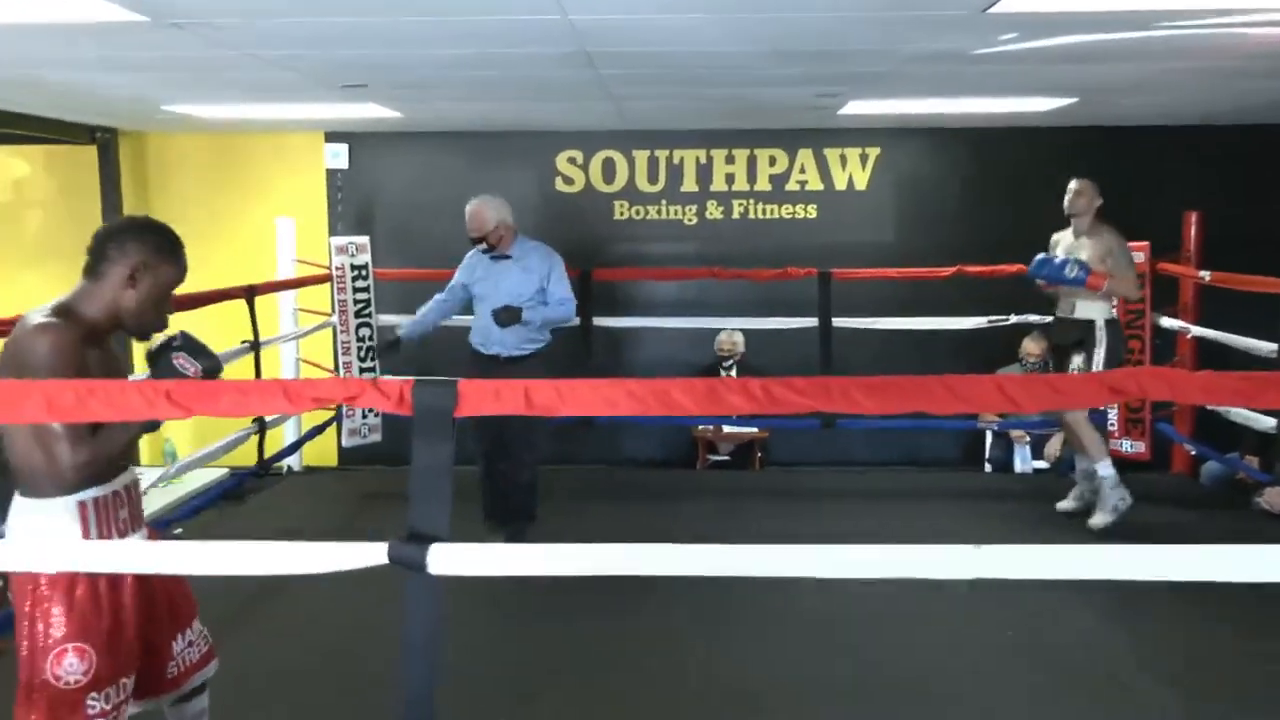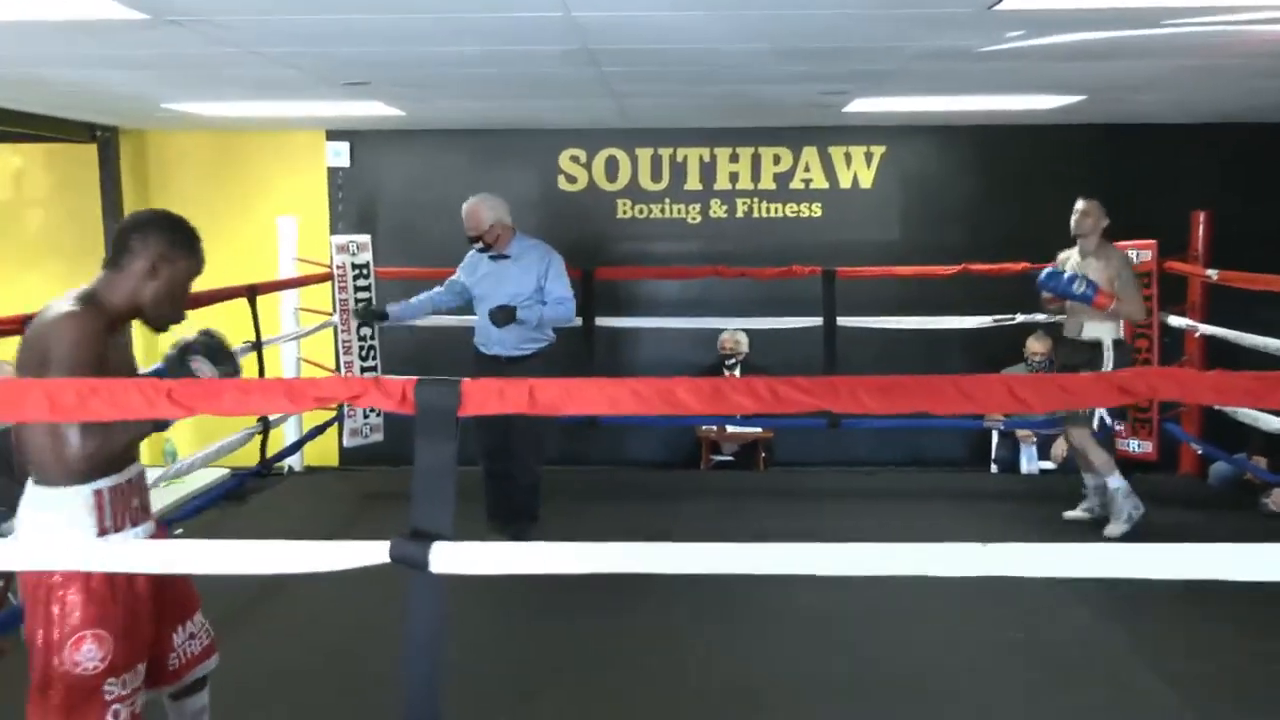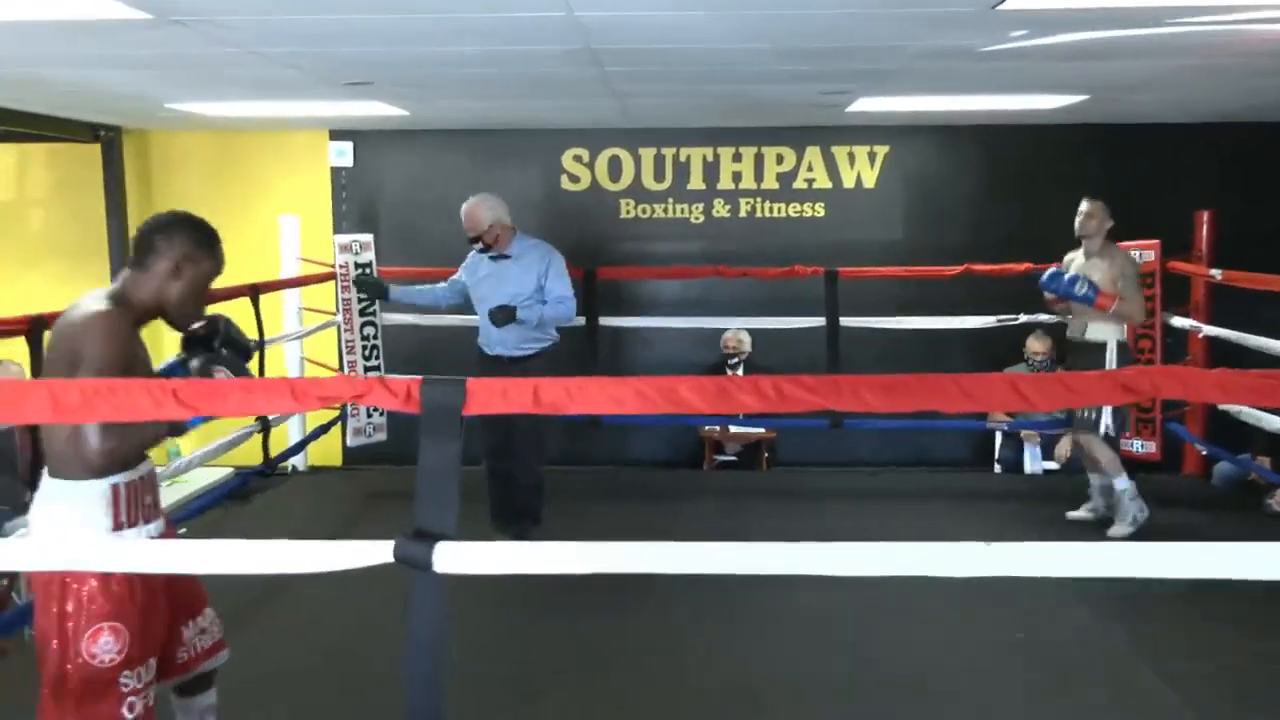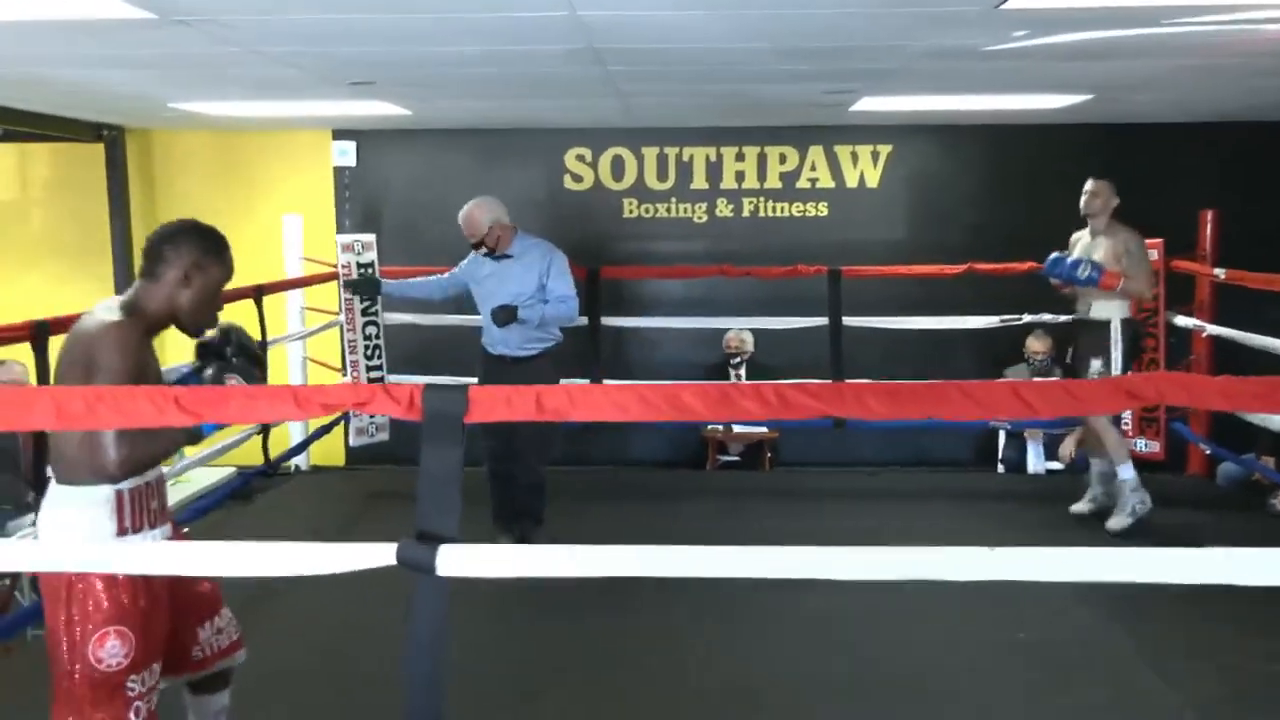
dt=0.1s
person 1, frame 1
left shoulder: (98, 337)
right shoulder: (49, 340)
right elbow: (75, 463)
left hip: (120, 533)
right hip: (64, 549)
left knee: (188, 660)
person 1, frame 2
left shoulder: (108, 327)
right shoulder: (71, 329)
right elbow: (80, 454)
left wrist: (167, 382)
left hip: (124, 525)
right hip: (73, 538)
left knee: (189, 654)
person 1, frame 3
left shoulder: (117, 323)
right shoulder: (101, 327)
right elbow: (99, 449)
left wrist: (188, 365)
left hip: (131, 524)
right hip: (86, 533)
left knee: (196, 645)
person 1, frame 4
left shoulder: (129, 331)
right shoulder: (115, 336)
right elbow: (115, 459)
left wrist: (202, 376)
left hip: (138, 528)
right hip: (93, 538)
left knee: (212, 645)
person 2, frame 1
left shoulder: (1109, 239)
right shoulder: (1058, 240)
left elbow: (1133, 289)
left wrist: (1089, 279)
right wrist: (1045, 281)
left hip: (1095, 330)
right hip: (1063, 327)
left knee: (1074, 413)
right knee: (1067, 414)
left ankle: (1113, 489)
right ankle: (1086, 485)
person 2, frame 2
left shoulder: (1116, 260)
right shoulder: (1064, 258)
left elbow: (1138, 312)
left wrist: (1096, 297)
right wrist: (1050, 297)
left hip: (1102, 350)
right hip: (1071, 347)
left knee: (1079, 432)
right knee: (1074, 431)
left ankle: (1125, 500)
right ankle: (1097, 498)
person 2, frame 3
left shoulder: (1120, 261)
right shoulder: (1069, 259)
left elbow: (1137, 315)
left wrist: (1097, 298)
right wrist: (1055, 298)
left hip: (1106, 351)
right hip: (1076, 347)
left knee: (1087, 434)
right knee: (1080, 432)
left ankle: (1132, 503)
right ankle: (1102, 498)
person 2, frame 4
left shoulder: (1126, 238)
right shoulder: (1076, 239)
left elbow: (1146, 290)
left wrist: (1102, 278)
right wrist: (1061, 281)
left hip: (1112, 331)
right hip: (1084, 328)
left knee: (1096, 415)
right knee: (1082, 413)
left ankle: (1133, 494)
right ankle: (1101, 488)
person 3, frame 1
left shoulder: (544, 259)
right shoulder: (474, 261)
left elbow: (566, 308)
right elbow: (447, 302)
left wrist: (525, 314)
right wrist: (404, 333)
left hip: (527, 365)
right hip: (483, 364)
left knee: (525, 446)
right knee: (489, 448)
left ankle: (519, 522)
right ankle: (499, 523)
person 3, frame 2
left shoulder: (544, 258)
right shoulder: (475, 261)
left elbow: (566, 310)
right elbow: (443, 297)
left wrist: (520, 314)
right wrist: (389, 312)
left hip: (529, 366)
right hip: (487, 365)
left knee: (526, 448)
right knee: (493, 448)
left ankle: (524, 524)
right ankle: (503, 523)
person 3, frame 3
left shoulder: (544, 257)
right shoulder: (476, 262)
left elbow: (567, 309)
right elbow: (445, 294)
left wrist: (519, 313)
right wrist: (389, 292)
left hip: (532, 366)
right hip: (491, 365)
left knee: (530, 448)
right knee: (496, 448)
left ankle: (528, 524)
right ankle: (505, 524)
person 3, frame 4
left shoulder: (546, 256)
right shoulder: (476, 263)
left elbow: (569, 309)
right elbow: (439, 286)
left wrist: (521, 313)
right wrist: (381, 286)
left hip: (536, 367)
right hip: (494, 366)
left knee: (532, 449)
right knee: (498, 448)
left ankle: (530, 526)
right ankle: (506, 524)
